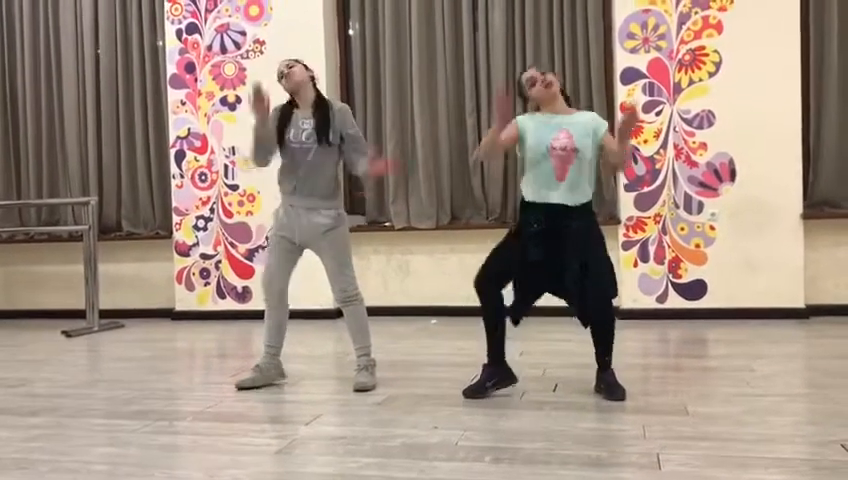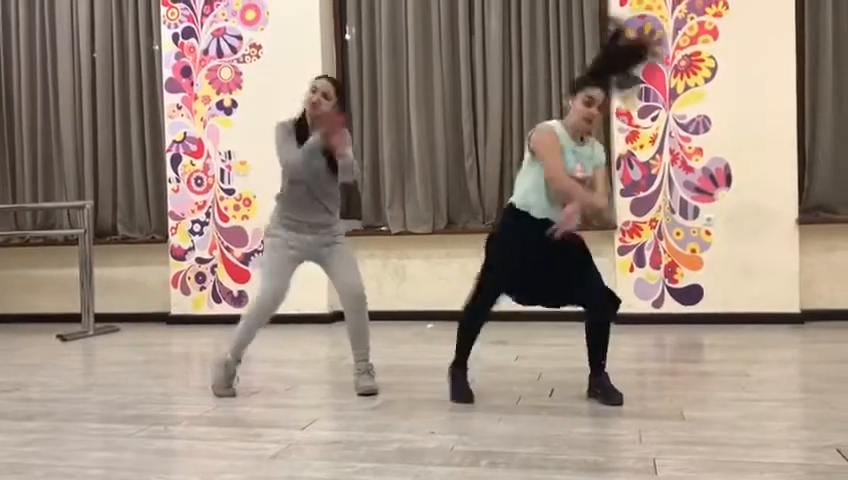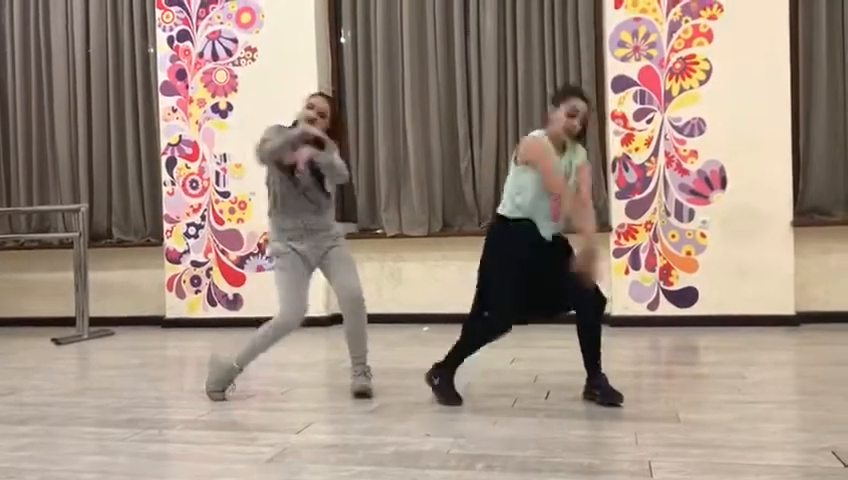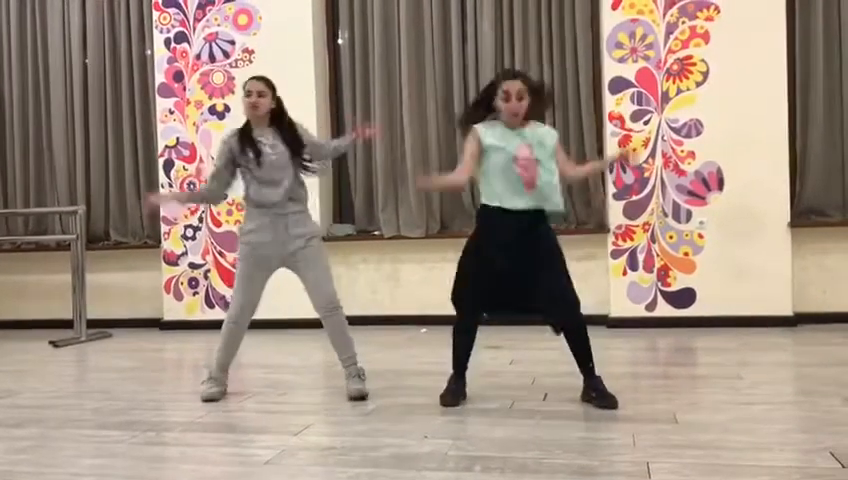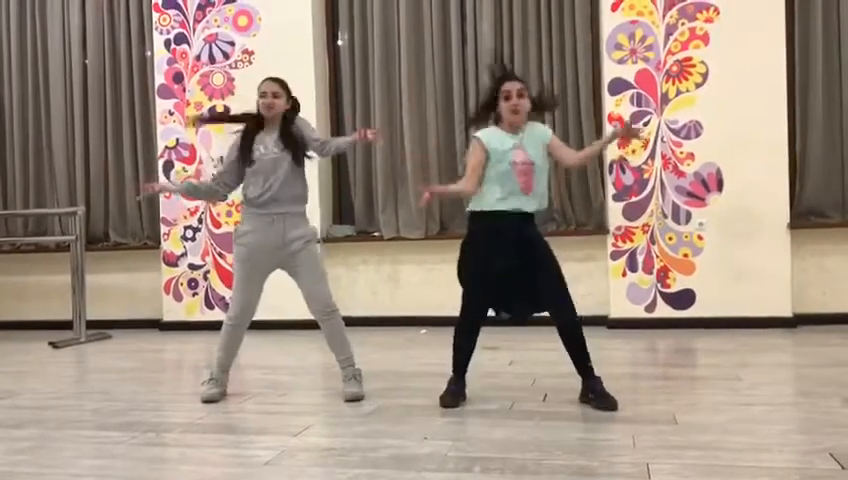
dt=0.4s
person 1, frame 1
left shoulder: (590, 122)
right shoulder: (525, 124)
left elbow: (619, 162)
right elbow: (486, 153)
left wrist: (625, 134)
right wrist: (500, 122)
left hip: (577, 219)
right hip: (534, 218)
left knee: (598, 298)
right knee: (487, 282)
left ankle: (605, 372)
right ankle: (496, 369)
person 1, frame 2
left shoulder: (595, 153)
right shoulder: (546, 133)
left elbow: (600, 200)
right elbow: (559, 182)
left wrist: (578, 210)
right wrist: (587, 199)
left hip: (561, 230)
right hip: (521, 227)
left knee: (600, 301)
right knee: (484, 298)
left ankle: (599, 377)
right ankle: (459, 369)
person 1, frame 3
left shoulder: (579, 156)
right shoulder: (535, 144)
left elbow: (585, 203)
right elbow: (560, 191)
left wrist: (589, 244)
right wrist: (585, 235)
left hip: (546, 241)
right hip: (512, 236)
left knee: (589, 300)
right knee: (500, 316)
left ankle: (595, 380)
right ankle: (443, 373)
person 1, frame 4
left shoulder: (545, 135)
right shoulder: (482, 132)
left elbow: (570, 172)
right elbow: (464, 174)
left wrist: (608, 162)
right wrist: (437, 182)
left hip: (537, 230)
right hip: (495, 229)
left knee: (566, 307)
right knee: (469, 307)
left ankle: (592, 383)
right ankle: (457, 381)
person 1, frame 5
left shoulder: (540, 133)
right shoulder: (484, 139)
left elbow: (573, 160)
right elbow: (469, 185)
left wrist: (612, 137)
right wrist: (439, 190)
left hip: (526, 230)
right hip: (488, 231)
left knee: (562, 306)
right knee: (473, 310)
left ankle: (590, 383)
right ankle: (457, 382)
person 2, frame 1
left shoulder: (337, 113)
right shoulder: (281, 117)
left elbow: (357, 156)
right elbow: (261, 158)
left wrist: (369, 166)
right wrist: (261, 118)
left hip: (326, 215)
right hip: (288, 214)
left knee: (346, 291)
right knee: (272, 287)
left ankle: (365, 363)
right ankle: (270, 363)
person 2, frame 2
left shoulder: (340, 136)
right shoulder: (287, 130)
left elbow: (351, 174)
right elbow: (294, 169)
left wrist: (339, 149)
right wrist: (321, 141)
left hip: (328, 232)
right hip: (287, 230)
left knee: (355, 294)
right knee: (268, 298)
left ankle: (363, 369)
right ankle: (229, 363)
person 2, frame 3
left shoulder: (326, 148)
right shoulder: (278, 134)
left elbow: (341, 175)
right elbow: (264, 155)
left wrist: (315, 154)
right wrist: (303, 131)
left hip: (327, 238)
right hip: (288, 242)
left knee: (353, 298)
right knee: (291, 315)
left ankle: (360, 371)
right ankle: (228, 368)
person 2, frame 4
left shoulder: (290, 131)
right shoulder: (235, 142)
left elbow: (321, 152)
right elbow: (215, 191)
left wrist: (352, 139)
right wrist: (176, 196)
left hip: (300, 230)
right hip: (259, 233)
left knee: (328, 303)
right knee: (240, 311)
left ankle: (353, 373)
right ankle: (217, 376)
person 2, frame 5
left shoulder: (297, 127)
right shoulder: (244, 141)
left elbow: (325, 147)
right elbow: (218, 188)
left wrist: (355, 139)
right wrist: (171, 187)
left hip: (295, 231)
right hip: (255, 233)
left knee: (325, 306)
right knee: (239, 313)
left ankle: (351, 374)
right ankle: (218, 378)
